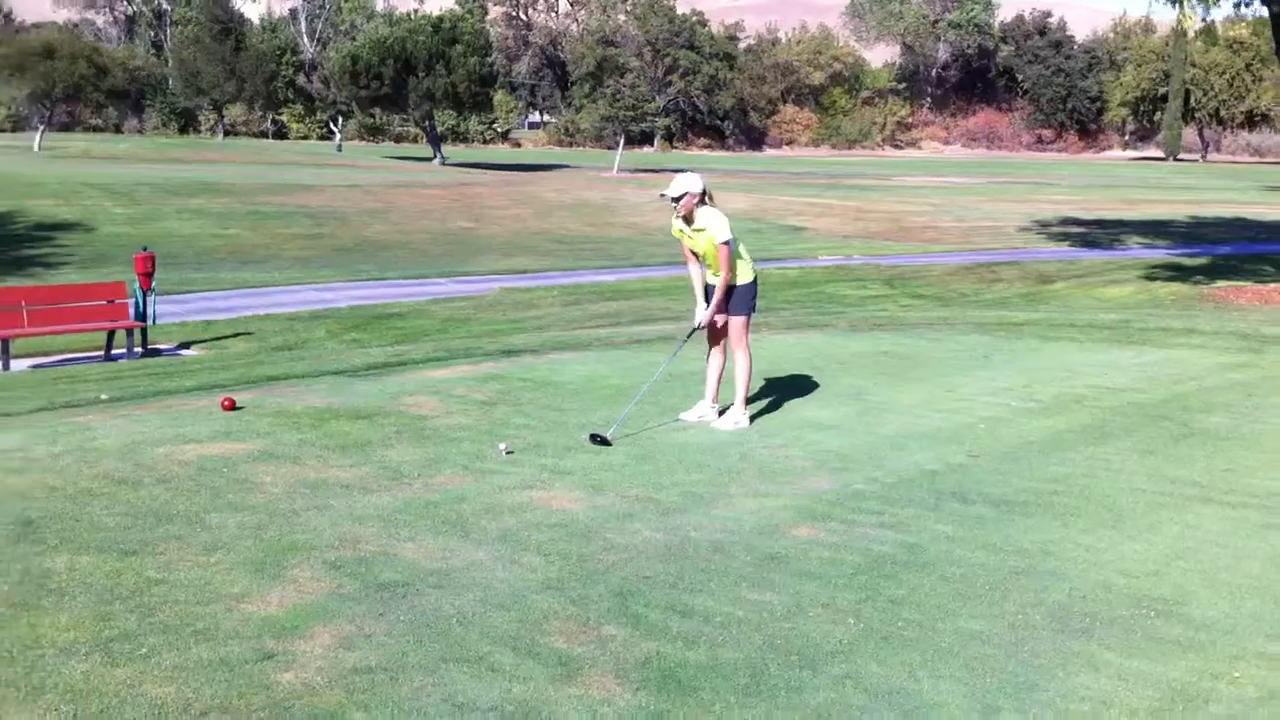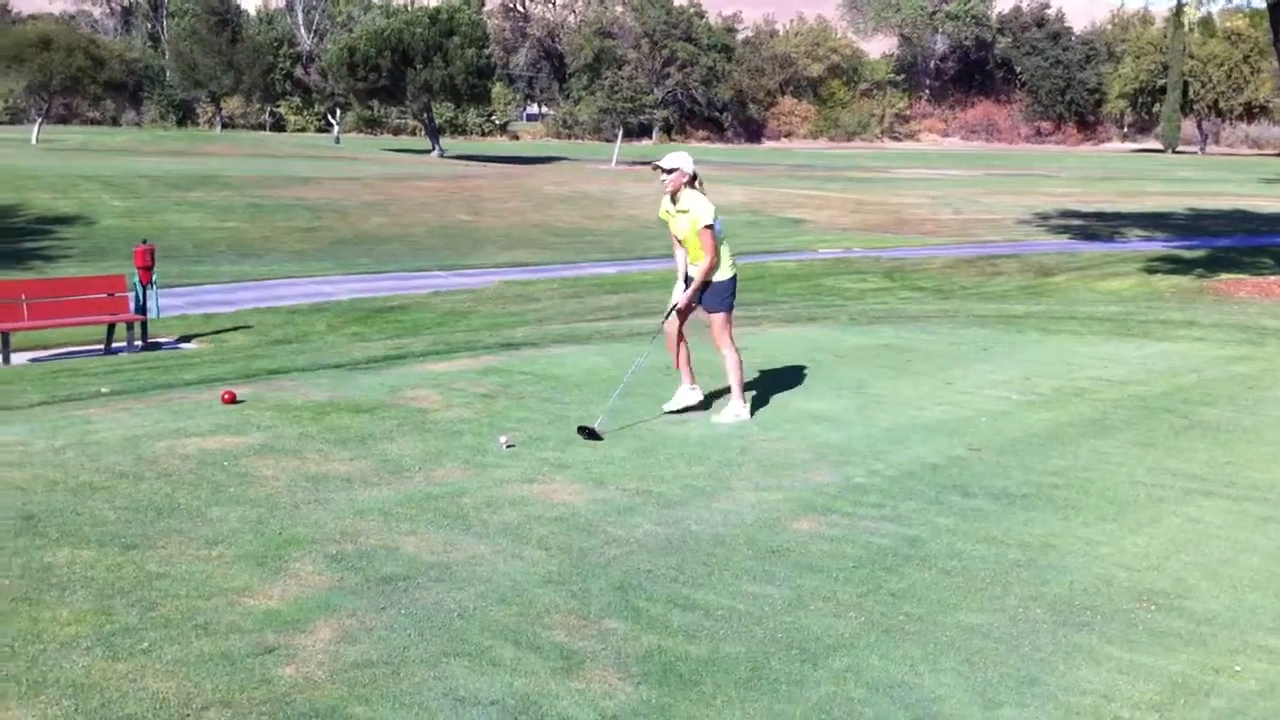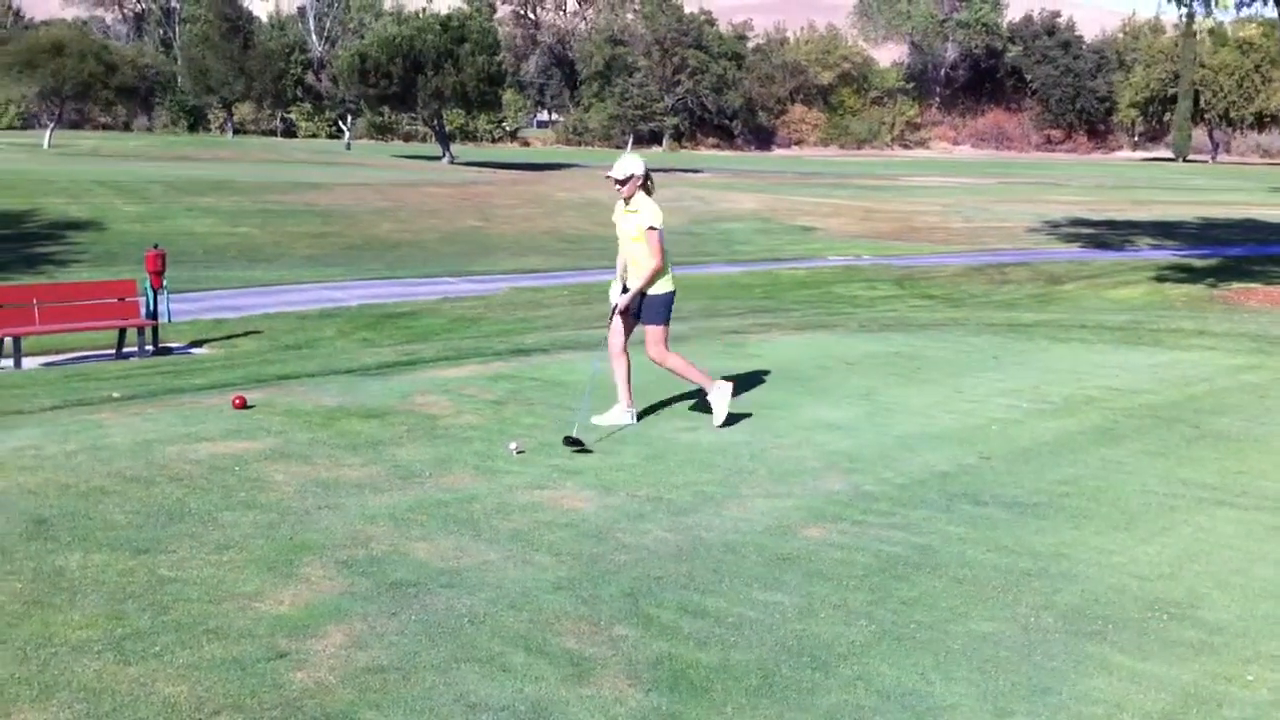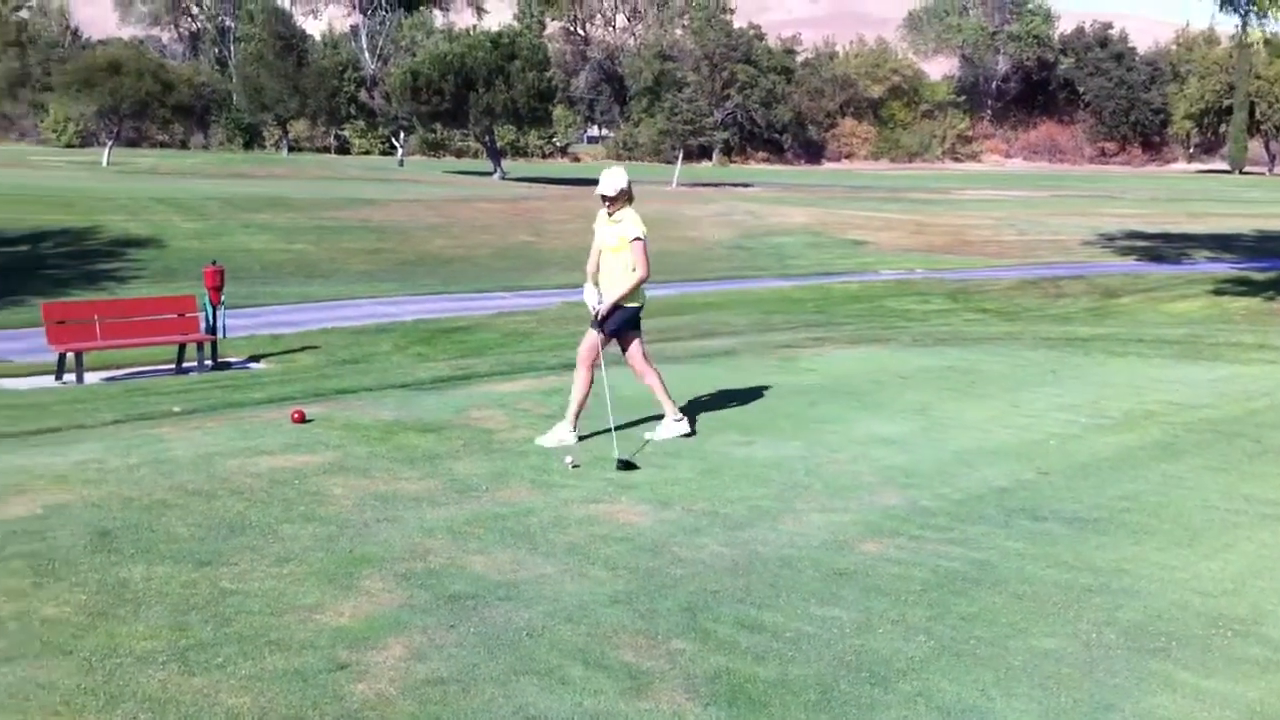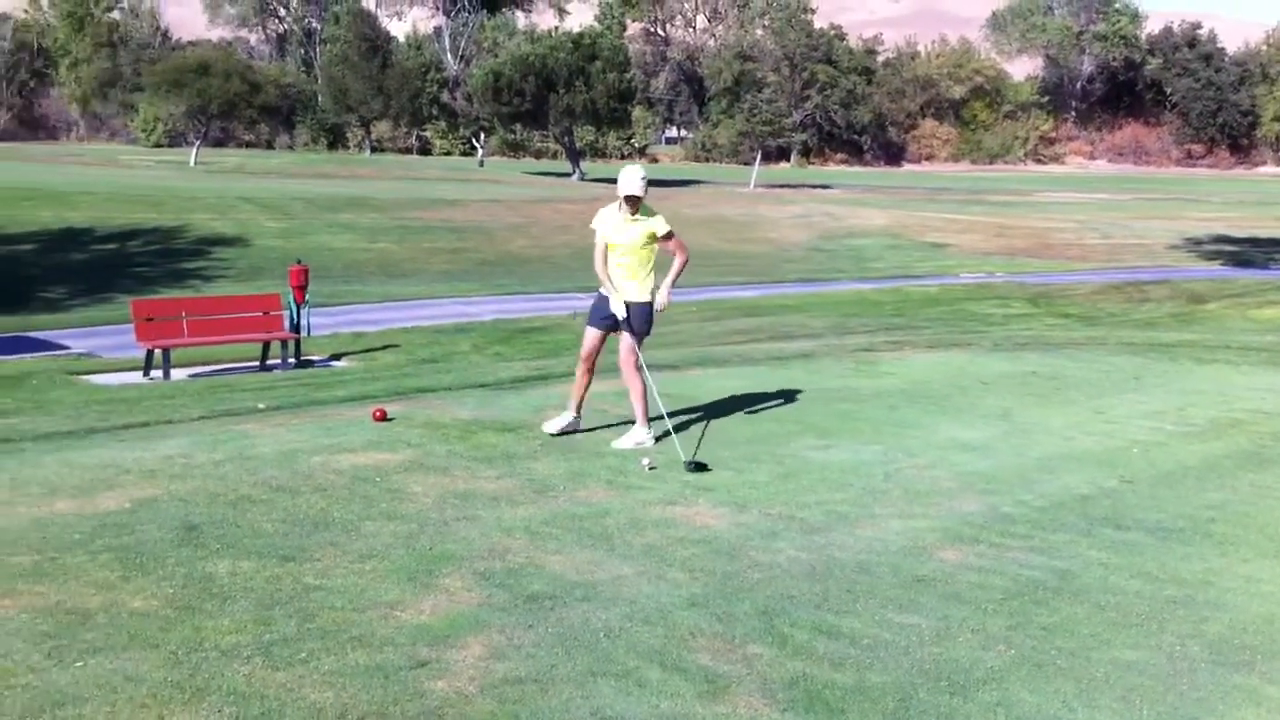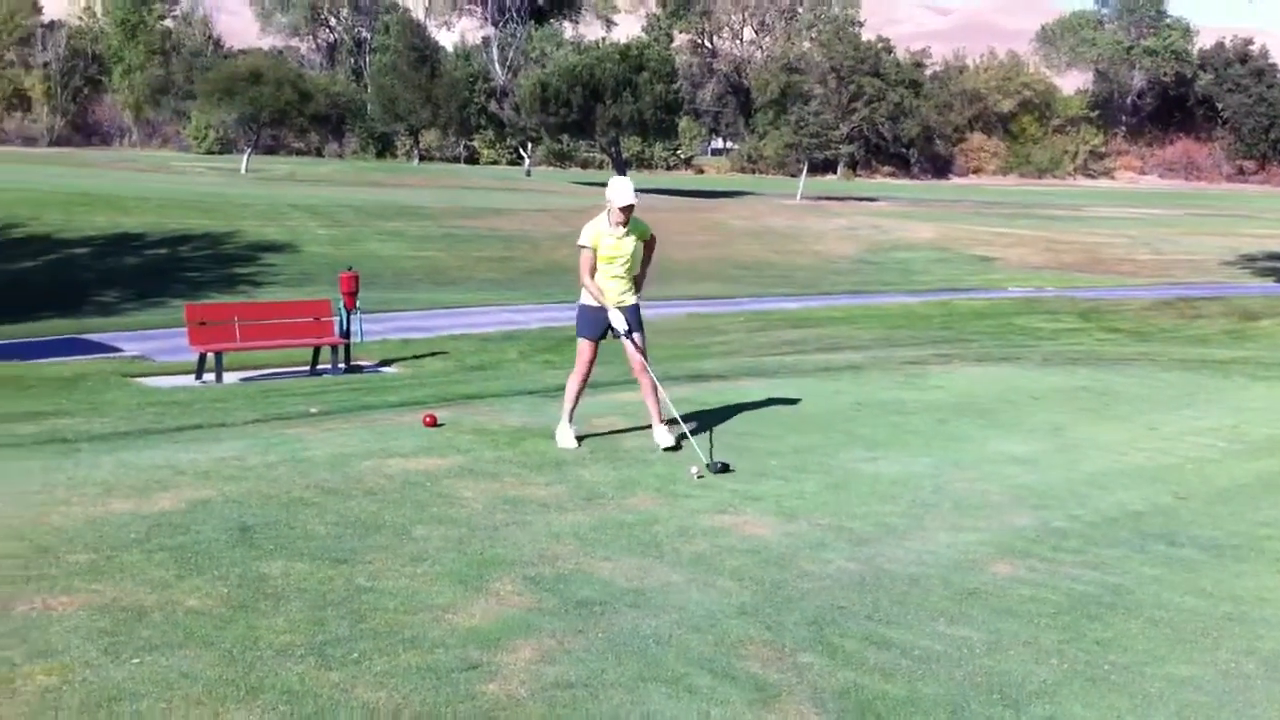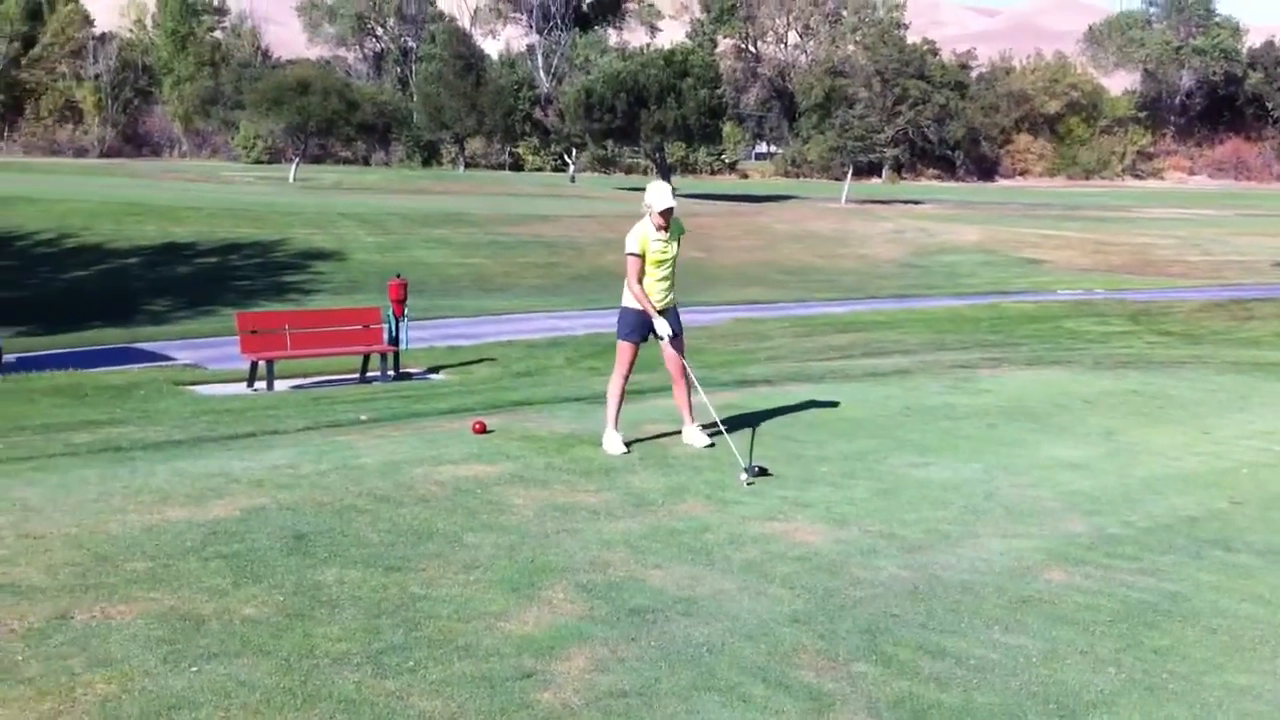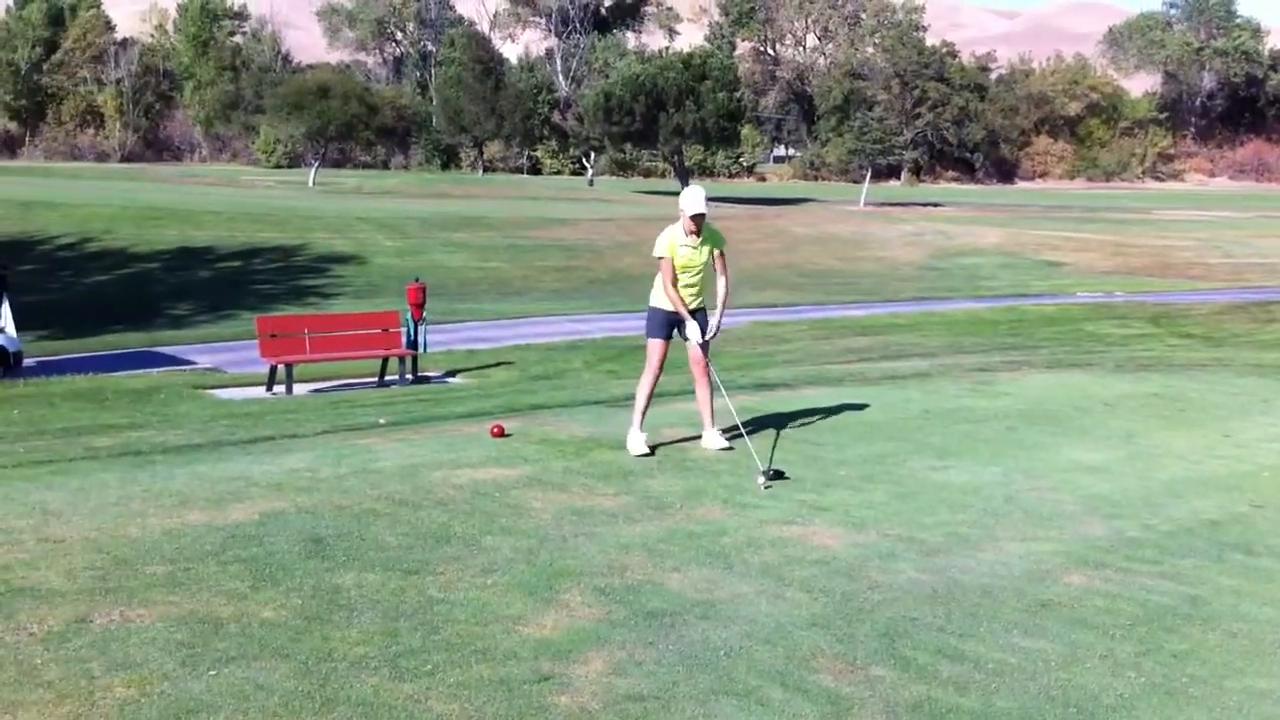
dt=0.4s
person 1, frame 1
left shoulder: (716, 223)
right shoulder: (679, 223)
left elbow: (727, 272)
right elbow: (693, 263)
left wrist: (712, 310)
right wrist: (700, 302)
left hip: (740, 281)
right hip: (715, 282)
left knee: (737, 343)
right knee: (715, 343)
left ankle: (739, 410)
right ankle: (709, 404)
person 1, frame 2
left shoulder: (700, 208)
right shoulder: (667, 204)
left elbow: (711, 258)
left wrist: (690, 292)
right wrist: (680, 282)
left hip: (719, 276)
right hip: (694, 273)
left knee: (722, 340)
right knee: (672, 327)
left ankle: (739, 404)
right ankle: (689, 388)
person 1, frame 3
left shoulder: (648, 211)
right shoulder: (621, 208)
left elbow: (657, 263)
left wrist: (631, 295)
right wrist: (618, 283)
left hip: (656, 290)
right hip: (636, 286)
left knee: (657, 353)
right knee: (615, 342)
left ankle: (715, 389)
right ankle: (624, 408)
person 1, frame 4
left shoulder: (631, 224)
right shoulder: (603, 217)
left elbow: (643, 273)
right elbow: (594, 256)
left wrist: (611, 302)
right wrist: (590, 285)
left hip: (623, 303)
right hip: (612, 300)
left knee: (584, 358)
right knee: (638, 361)
left ankle: (568, 428)
right ankle: (675, 418)
person 1, frame 5
left shoulder: (653, 221)
right shoulder: (605, 216)
left elbow: (682, 254)
right elbow: (599, 262)
left wrist: (665, 288)
right wrist: (614, 296)
left hip: (640, 301)
right hip: (609, 297)
left knee: (627, 361)
right knee: (586, 356)
left ankle: (643, 429)
right ankle: (572, 415)
person 1, frame 6
left shoulder: (637, 227)
right shoulder: (592, 230)
left elbow: (651, 243)
right elbow: (585, 277)
left wrist: (642, 275)
right wrist: (609, 309)
left hip: (627, 304)
right hip: (593, 304)
left knee: (639, 365)
right knee: (583, 367)
left ankle: (659, 426)
right ankle: (565, 425)
person 1, frame 7
left shoulder: (676, 226)
right shoulder: (638, 235)
right elbow: (633, 283)
right wrist: (655, 317)
left hip: (667, 306)
right hip: (637, 308)
left knee: (678, 368)
right knee: (623, 370)
left ankle: (689, 427)
right ankle: (611, 432)
person 1, frame 8
left shoulder: (713, 237)
right shoulder: (667, 239)
left elbow: (722, 276)
right elbow: (669, 286)
left wrist: (718, 315)
right wrist: (688, 321)
left hip: (695, 309)
right hip: (663, 307)
left knee: (701, 369)
right knee: (653, 368)
left ankle: (709, 431)
right ankle: (636, 431)
